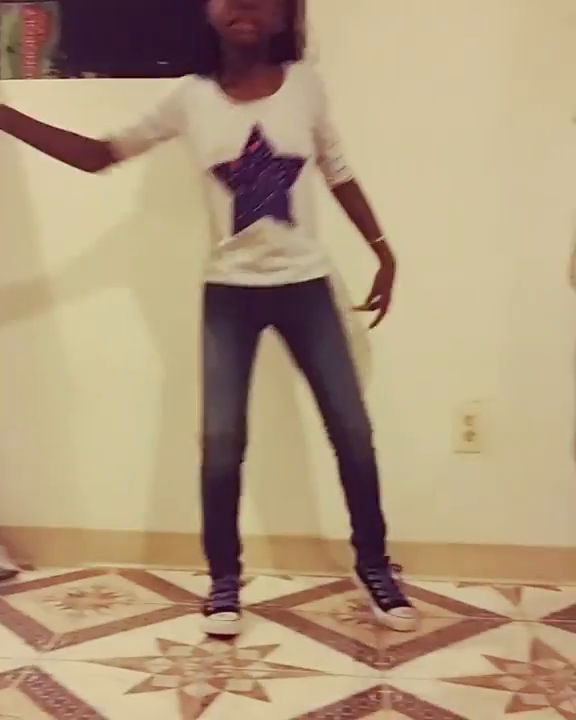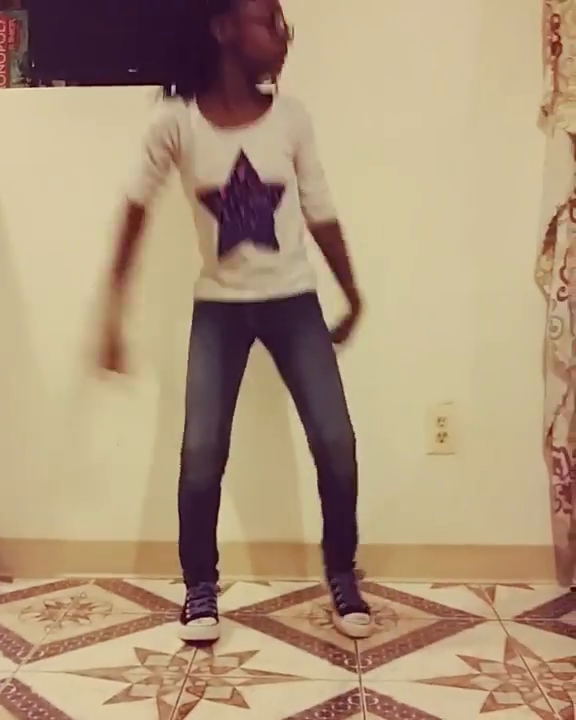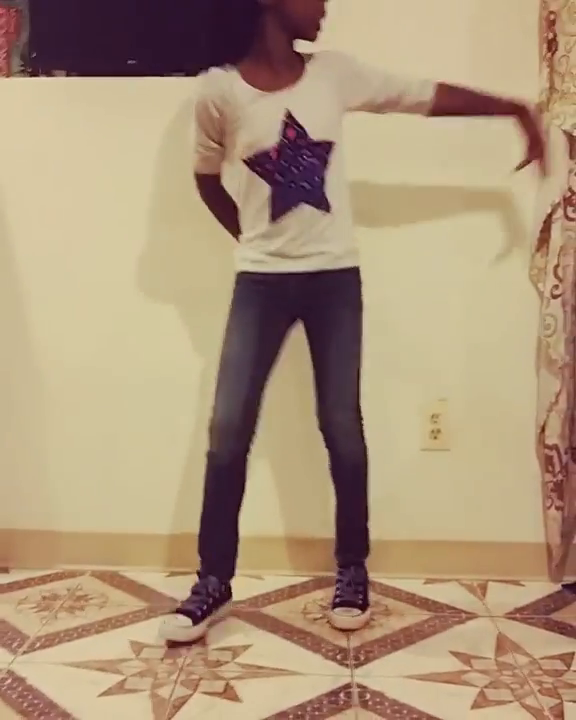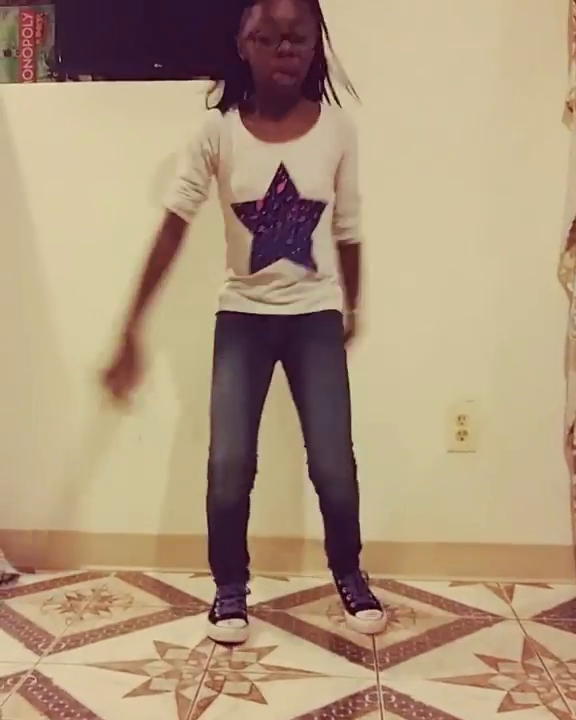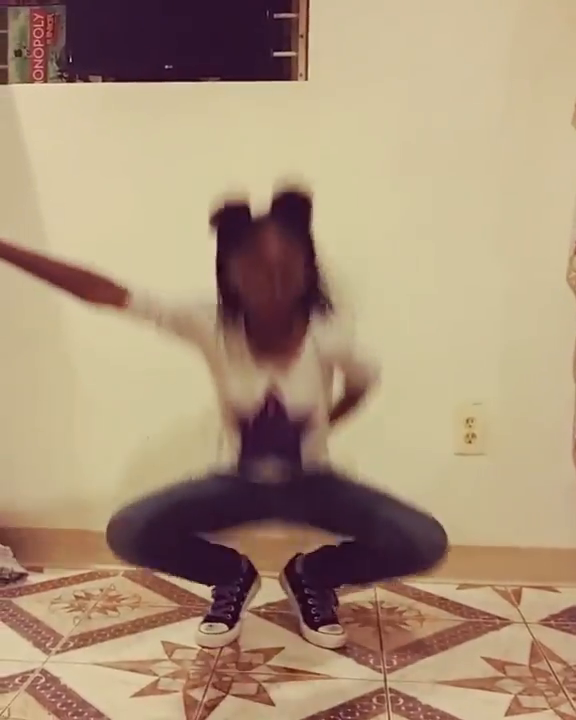
dt=0.4s
person 1, frame 1
left shoulder: (305, 85)
right shoulder: (189, 97)
left elbow: (339, 174)
right elbow: (99, 154)
left wrist: (382, 252)
left hip: (305, 285)
right hip: (231, 291)
left knee: (352, 430)
right knee: (222, 441)
left ankle: (374, 563)
right ankle: (224, 578)
person 1, frame 2
left shoulder: (291, 118)
right shoulder: (176, 123)
left elbow: (320, 213)
right elbow: (135, 212)
left wrist: (353, 295)
right wrist: (114, 311)
left hip: (292, 300)
right hip: (219, 307)
left knee: (336, 445)
right knee: (202, 454)
left ankle: (342, 575)
right ankle: (200, 585)
person 1, frame 3
left shoulder: (336, 73)
right shoulder: (219, 89)
left elbow: (432, 96)
right elbow: (207, 179)
left wrist: (519, 109)
left hip: (335, 277)
right hip: (260, 281)
left knee: (343, 430)
right knee: (228, 428)
left ankle: (352, 567)
right ankle: (214, 578)
person 1, frame 4
left shoulder: (337, 128)
right shoulder: (217, 133)
left elbow: (347, 233)
right elbow: (173, 229)
left wrist: (352, 312)
right wrist: (130, 335)
left hip: (315, 319)
right hip: (244, 319)
left knee: (334, 467)
right knee: (229, 466)
left ankle: (349, 573)
right ankle: (230, 586)
person 1, frame 5
left shoulder: (328, 340)
right shoulder: (209, 324)
left elbow: (364, 383)
right elbow: (105, 291)
left hip: (311, 484)
right hip: (239, 483)
left knee: (425, 545)
right knee: (128, 536)
left ankle: (310, 573)
right ankle: (232, 574)
